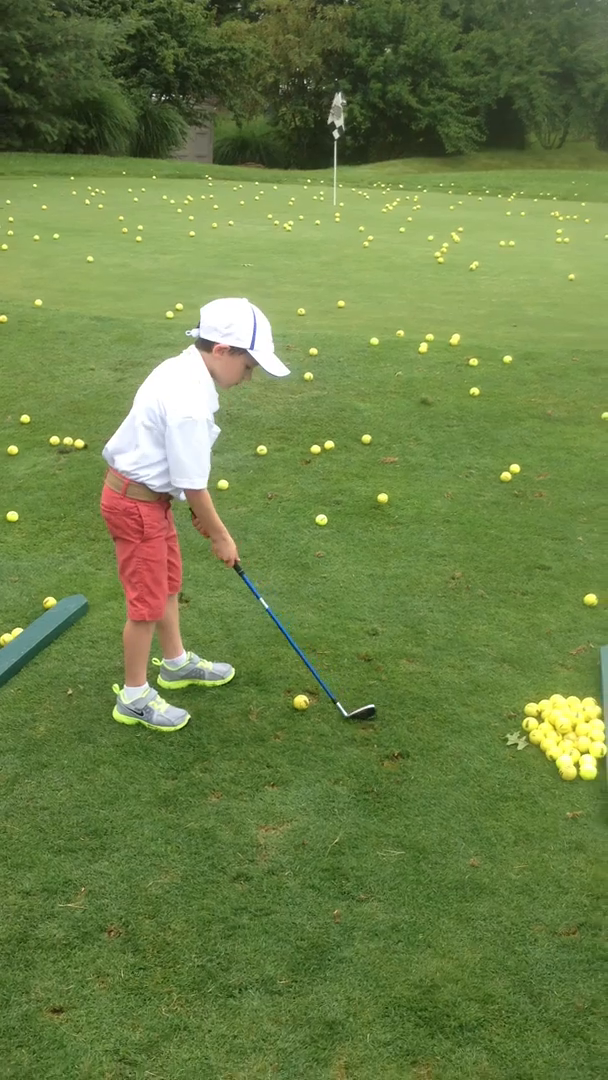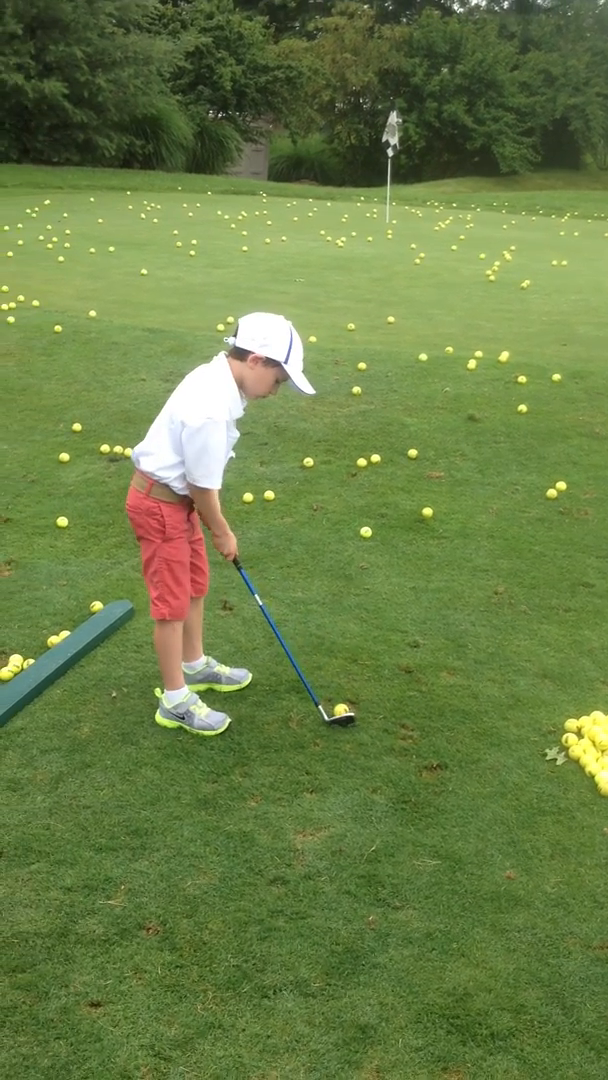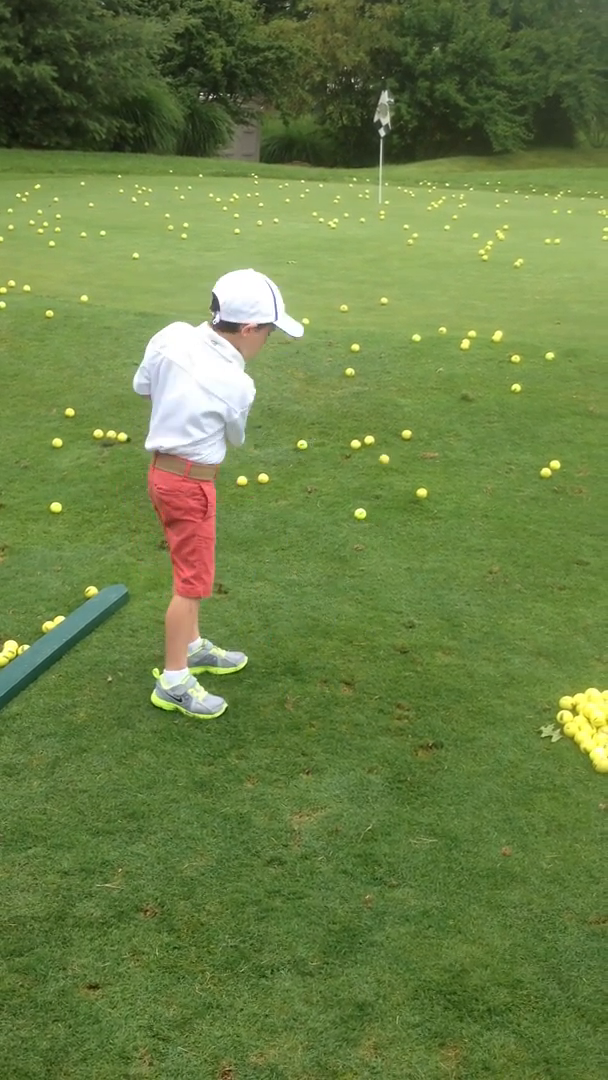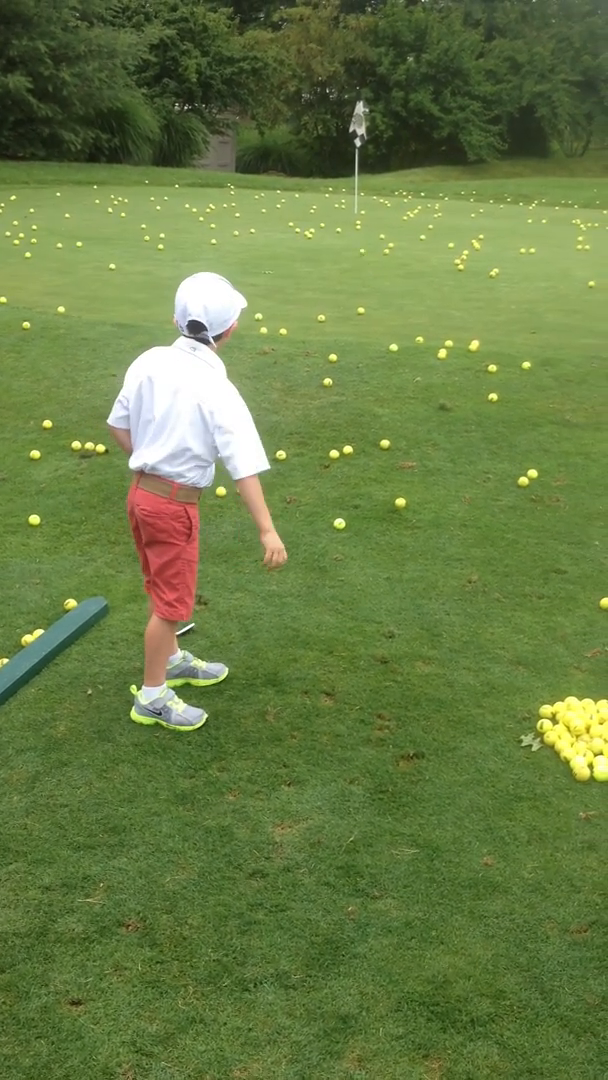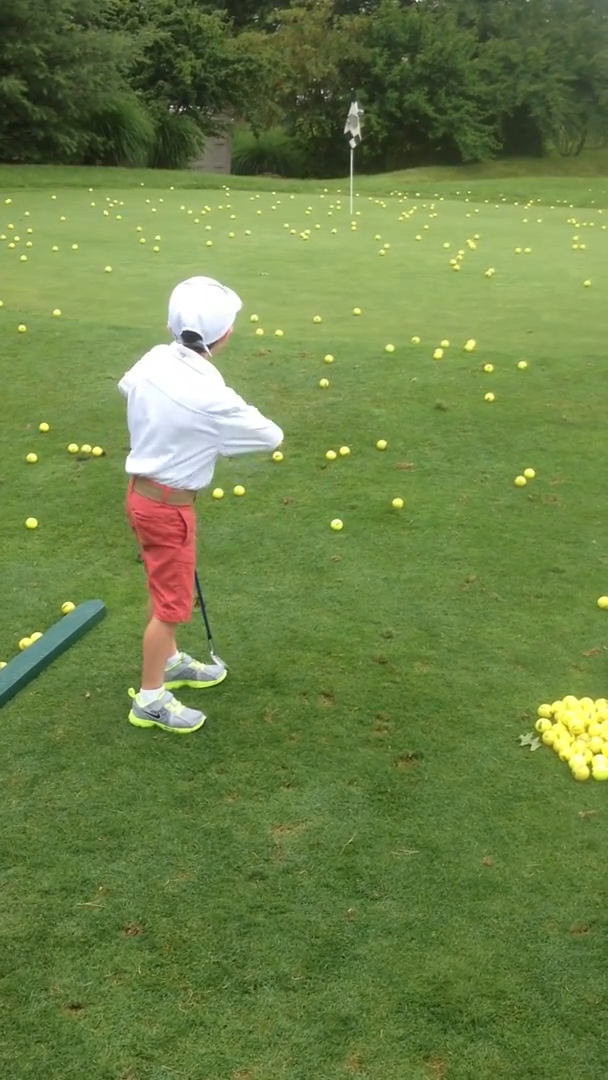
dt=1s
person 1, frame 1
left shoulder: (181, 368)
right shoulder: (189, 402)
right elbow: (193, 484)
left wrist: (200, 511)
right wrist: (221, 536)
left hip: (148, 493)
right hip: (135, 503)
left knee: (167, 583)
right knee: (147, 599)
left ankle: (176, 663)
right ankle: (134, 696)
person 1, frame 2
left shoulder: (216, 378)
right shoulder: (212, 408)
right elbow: (199, 484)
left wrist: (215, 496)
right wrist: (222, 531)
left hip: (178, 496)
right hip: (159, 503)
left knee: (195, 586)
right knee: (172, 601)
left ankle: (195, 665)
right ankle: (174, 700)
person 1, frame 3
left shoulder: (171, 335)
right shoulder: (237, 386)
left elbow: (142, 384)
right elbow: (232, 439)
left hip: (162, 467)
right hip: (191, 481)
left knee: (189, 569)
right knee: (192, 579)
left ankle: (191, 646)
right ankle: (173, 680)
person 1, frame 4
left shoulder: (148, 362)
right shoulder: (216, 391)
left elbow: (118, 426)
right elbow: (244, 467)
right wrist: (267, 530)
left hip: (141, 491)
right hip: (174, 503)
left knee: (162, 588)
right knee: (170, 600)
left ankle: (171, 660)
right ankle: (151, 696)
person 1, frame 5
left shoulder: (155, 359)
right shoulder: (211, 397)
left elbow: (128, 390)
right elbow: (268, 437)
right wrist: (248, 412)
left hip: (142, 490)
right hip: (168, 506)
left knee: (164, 590)
right knee: (170, 602)
left ankle: (169, 660)
right ankle: (151, 698)
